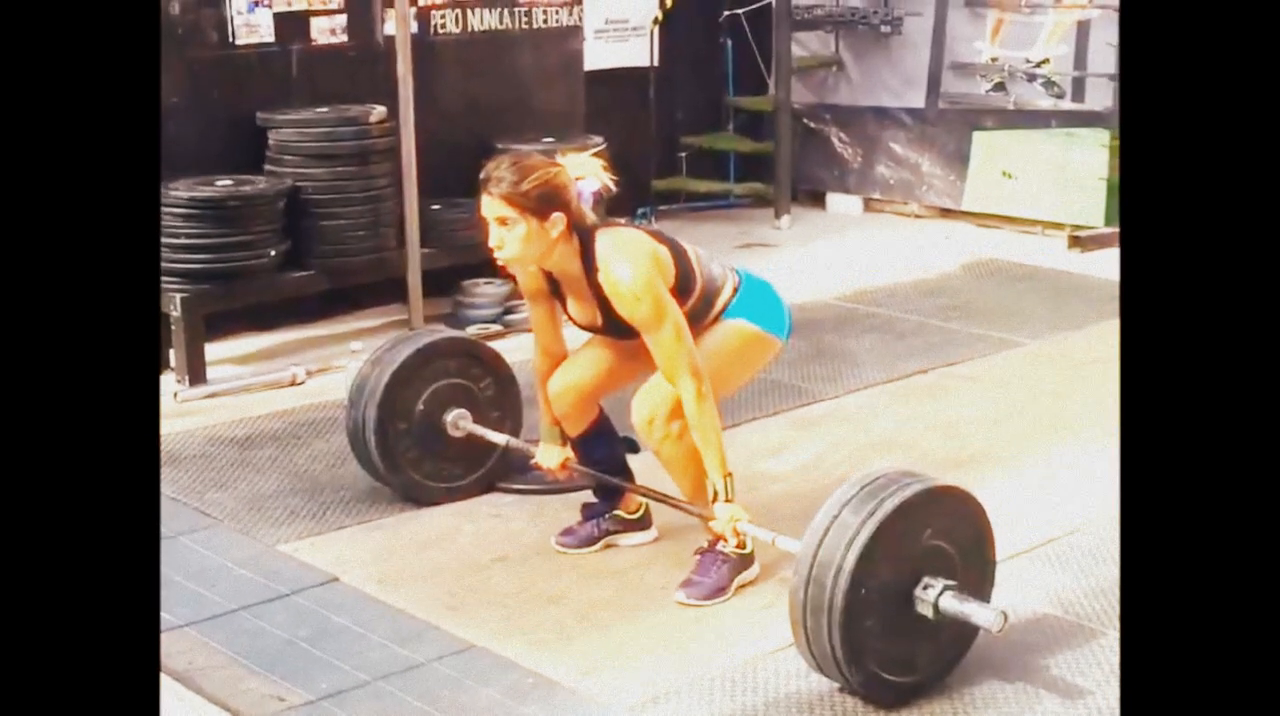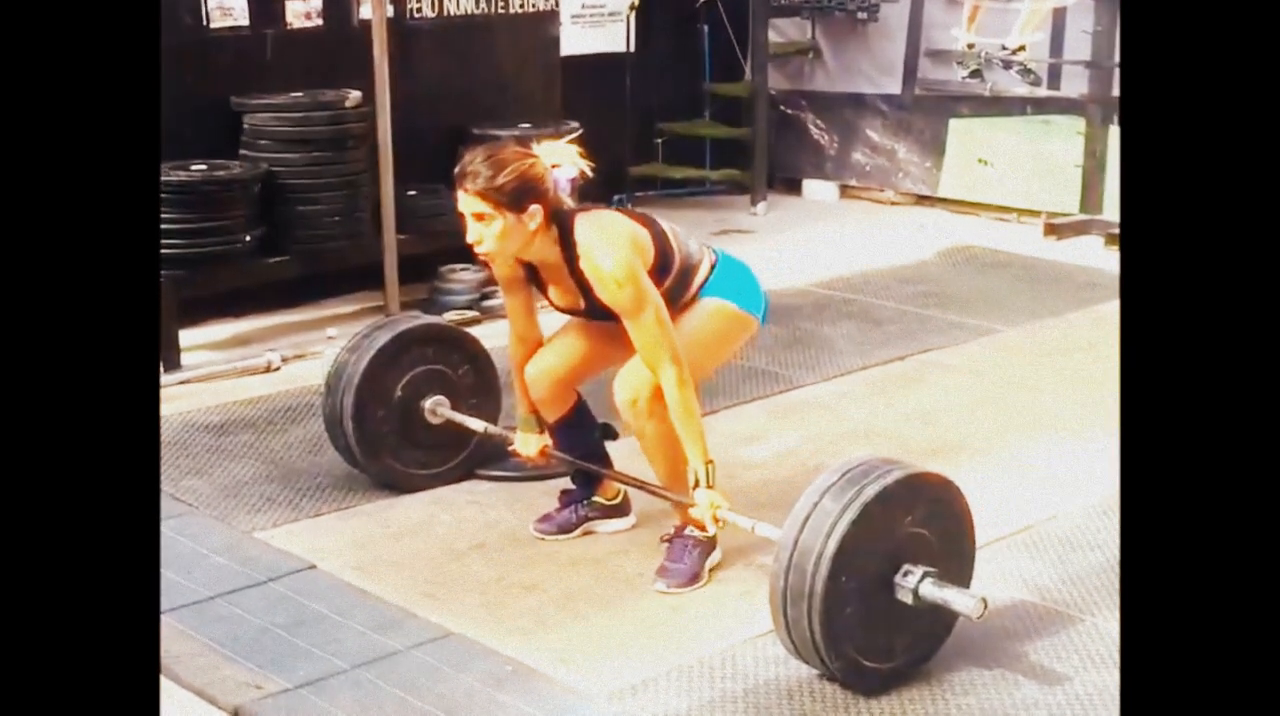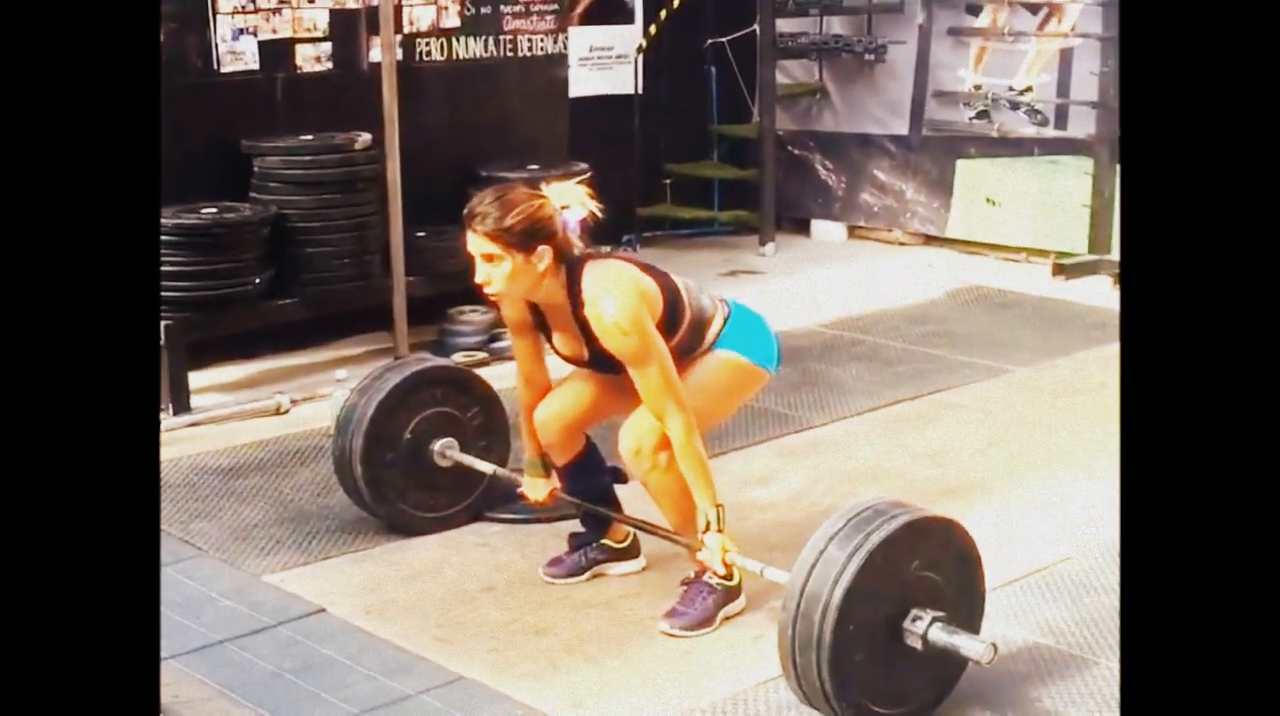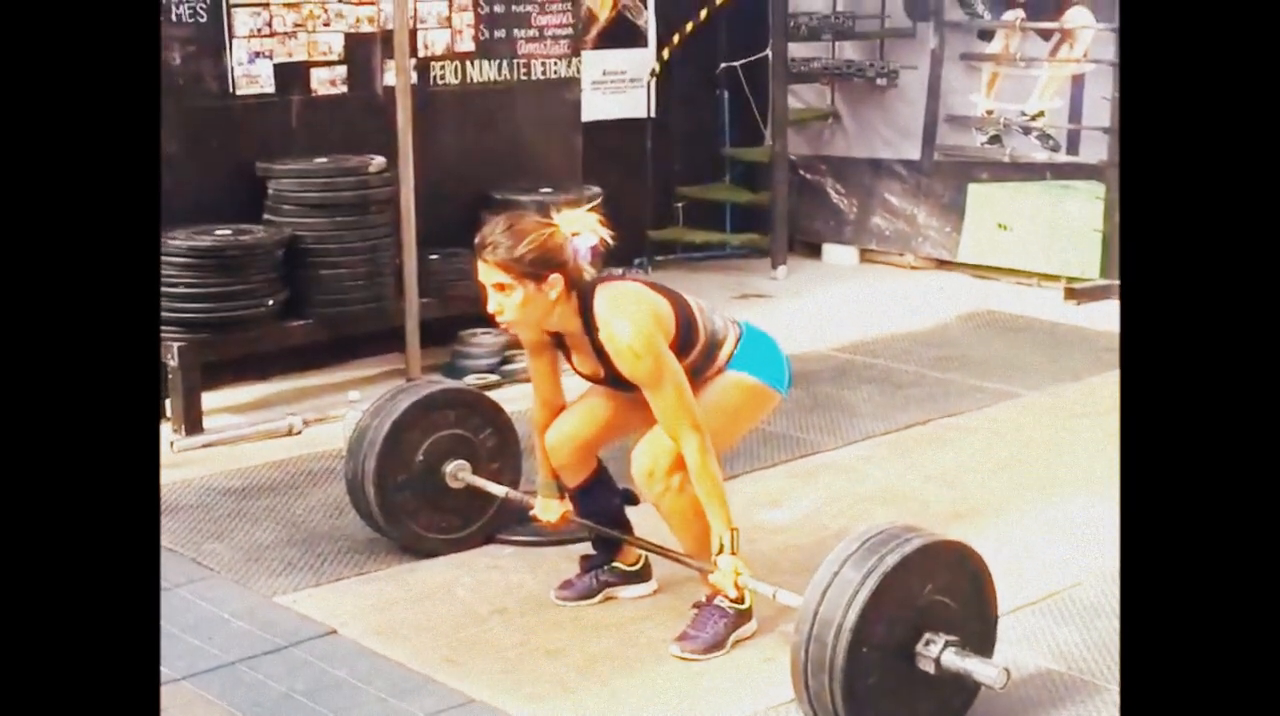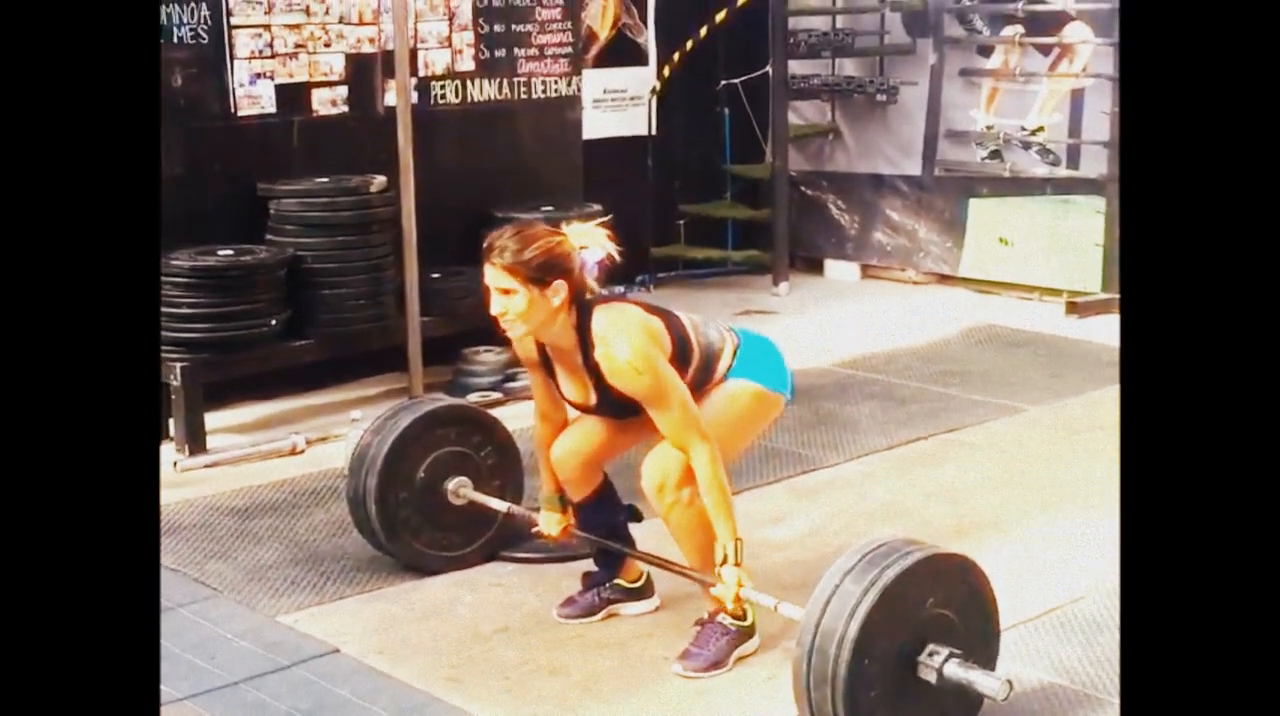
dt=1s
person 1, frame 1
left shoulder: (622, 270)
right shoulder: (532, 264)
left elbow: (690, 384)
right elbow: (549, 353)
left wrist: (723, 493)
right wrist: (551, 436)
left hip: (745, 312)
right hip: (680, 314)
left knee: (653, 410)
right knee: (566, 389)
left ankle: (731, 544)
right ankle: (625, 510)
person 1, frame 2
left shoulder: (602, 256)
right shoulder: (509, 253)
left elbow: (670, 370)
right elbow: (524, 341)
left wrist: (702, 478)
right wrist: (528, 422)
left hip: (721, 292)
right hip: (658, 296)
left knee: (635, 391)
right knee: (544, 375)
left ankle: (696, 529)
right ankle: (601, 497)
person 1, frame 3
left shoulder: (609, 305)
right shoulder: (519, 298)
left elbow: (675, 418)
right elbow: (532, 386)
left wrist: (712, 524)
right wrist: (535, 467)
left hip: (733, 343)
right hip: (668, 345)
left knee: (640, 441)
right knee: (553, 420)
left ankle: (717, 577)
right ankle: (611, 540)
person 1, frame 4
left shoulder: (622, 328)
right shoulder: (535, 317)
left elbow: (691, 439)
right elbow: (546, 407)
left wrist: (726, 546)
right wrist: (549, 489)
left hip: (745, 365)
right hip: (679, 365)
left knee: (653, 464)
right knee: (564, 441)
left ankle: (728, 600)
right ankle: (622, 562)
person 1, frame 5
left shoulder: (619, 348)
right shoulder: (530, 336)
left elbow: (700, 447)
right elbow: (549, 419)
left wrist: (729, 554)
right wrist: (551, 501)
left hip: (746, 371)
right hip: (681, 375)
left knee: (663, 476)
right knee: (571, 455)
left ankle: (731, 618)
right ankle: (625, 579)
